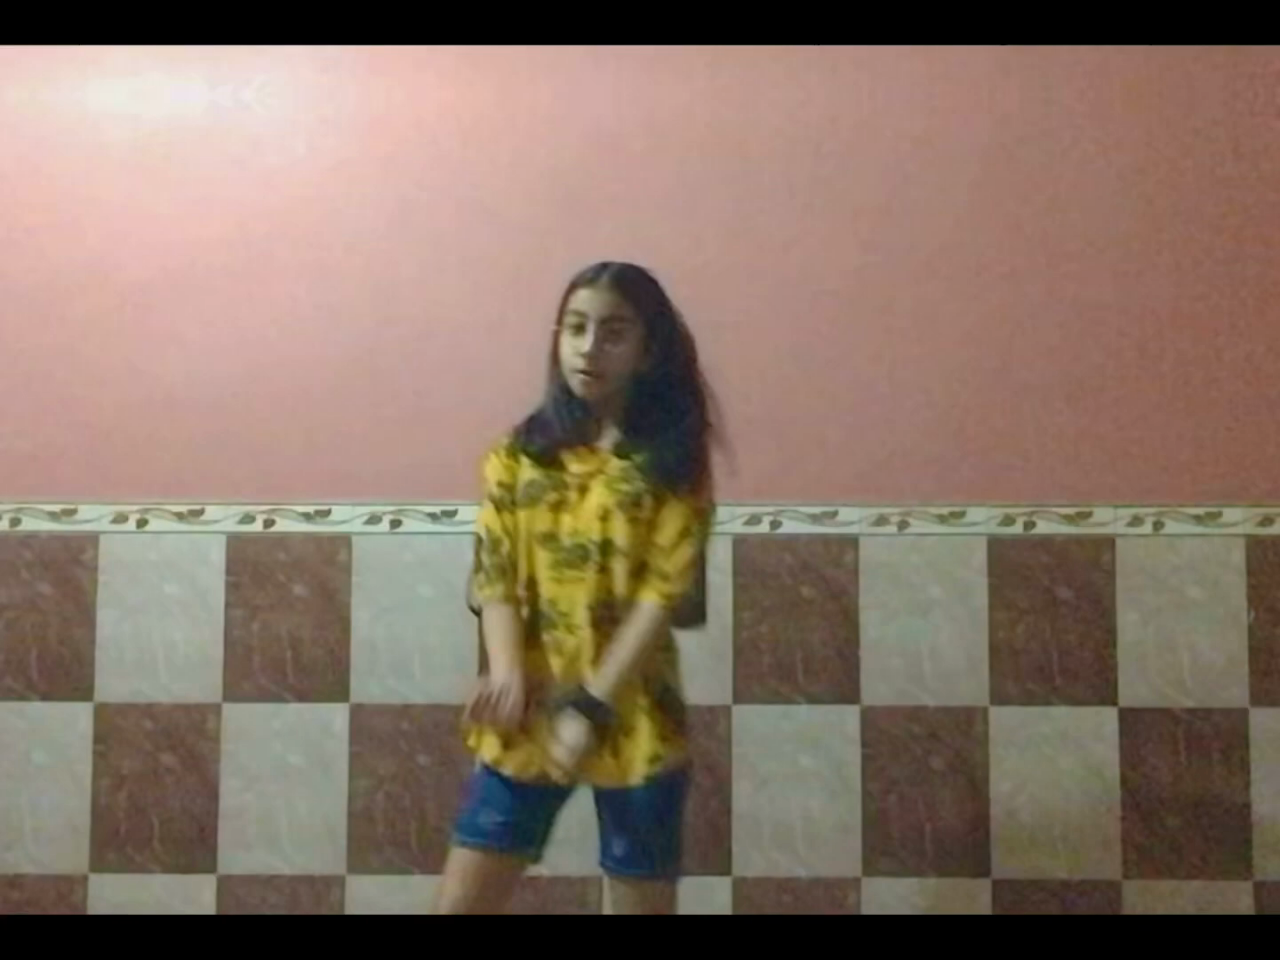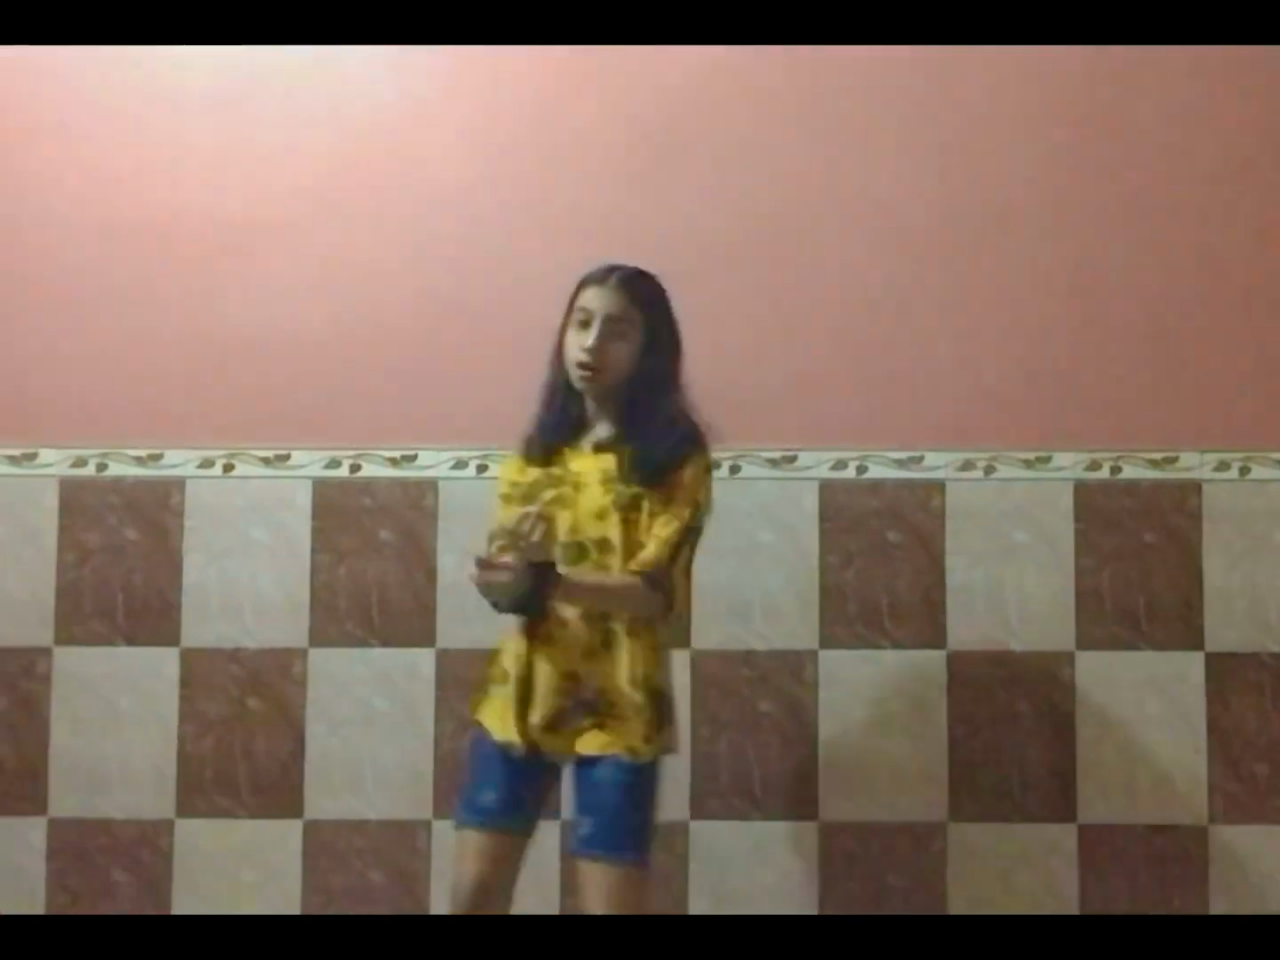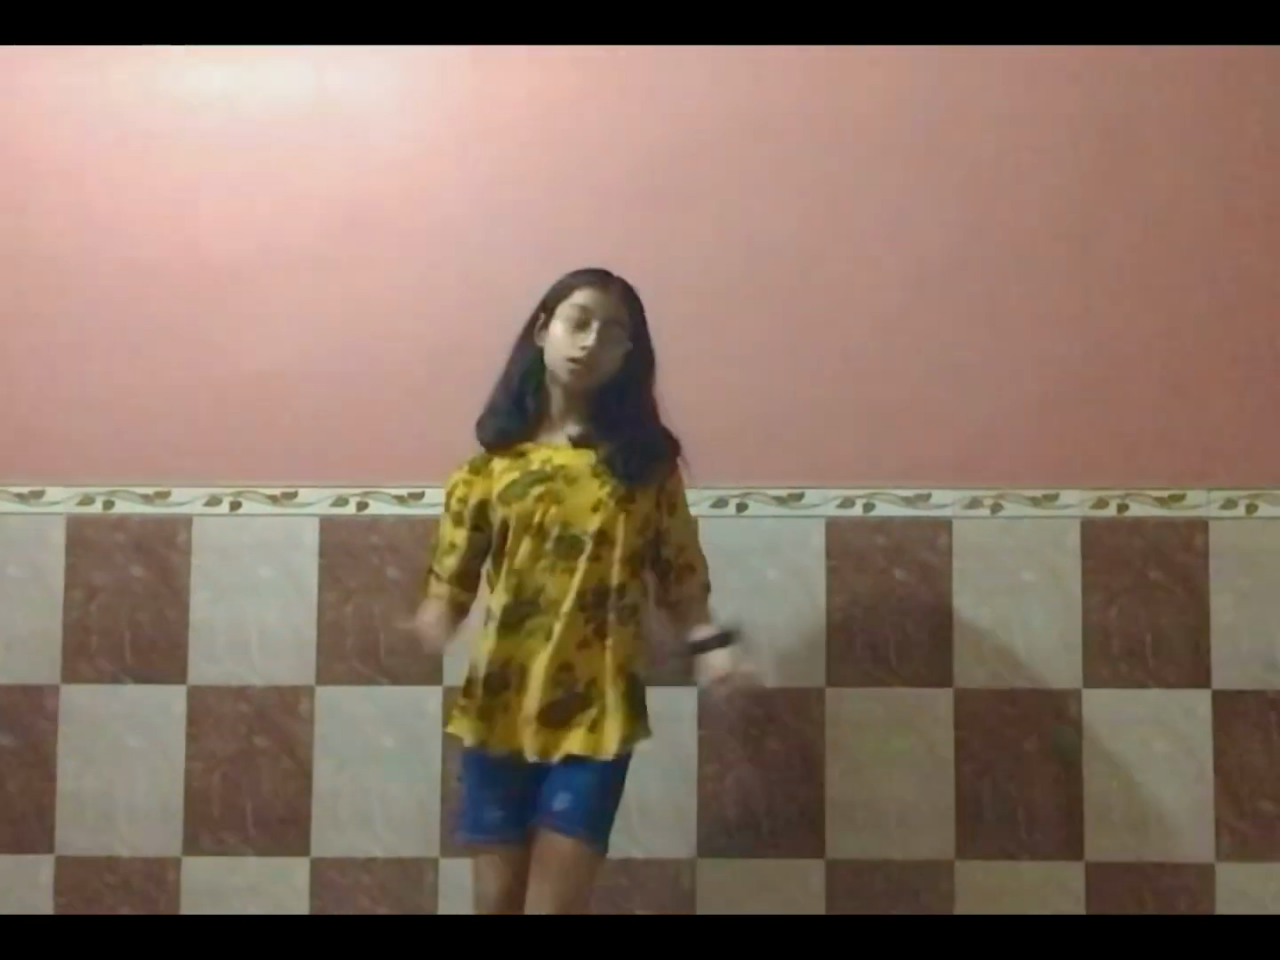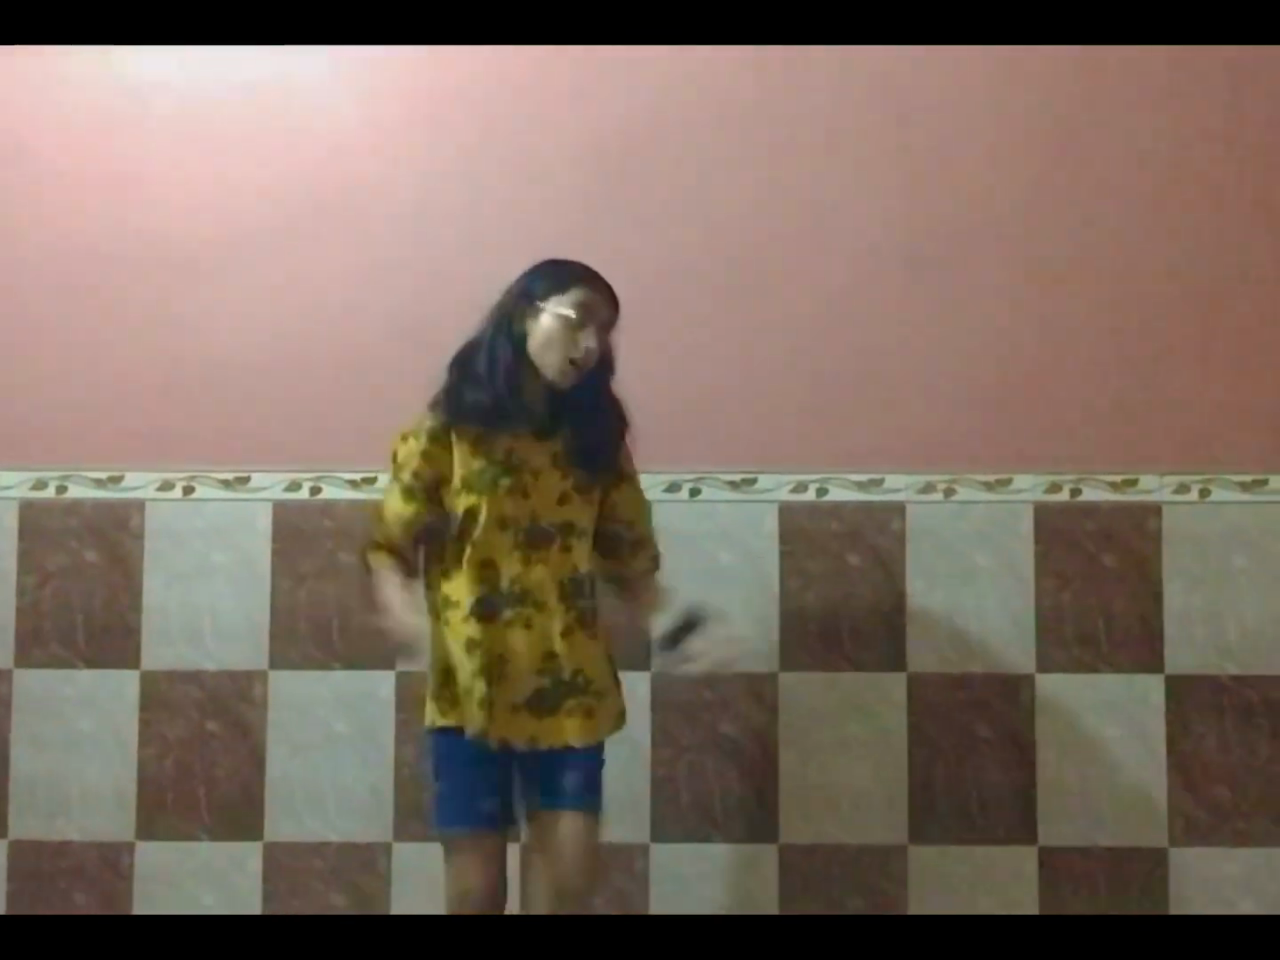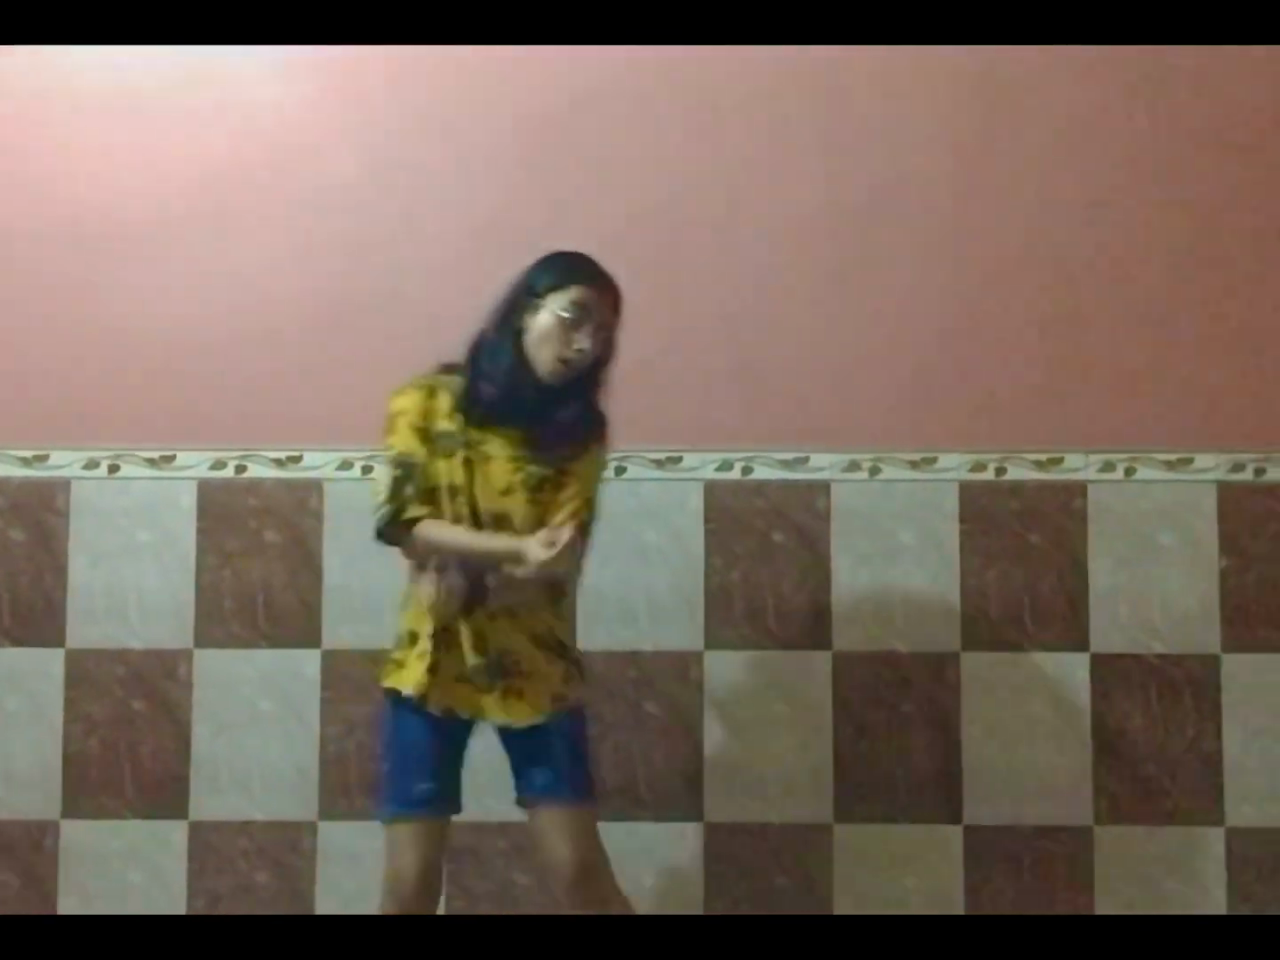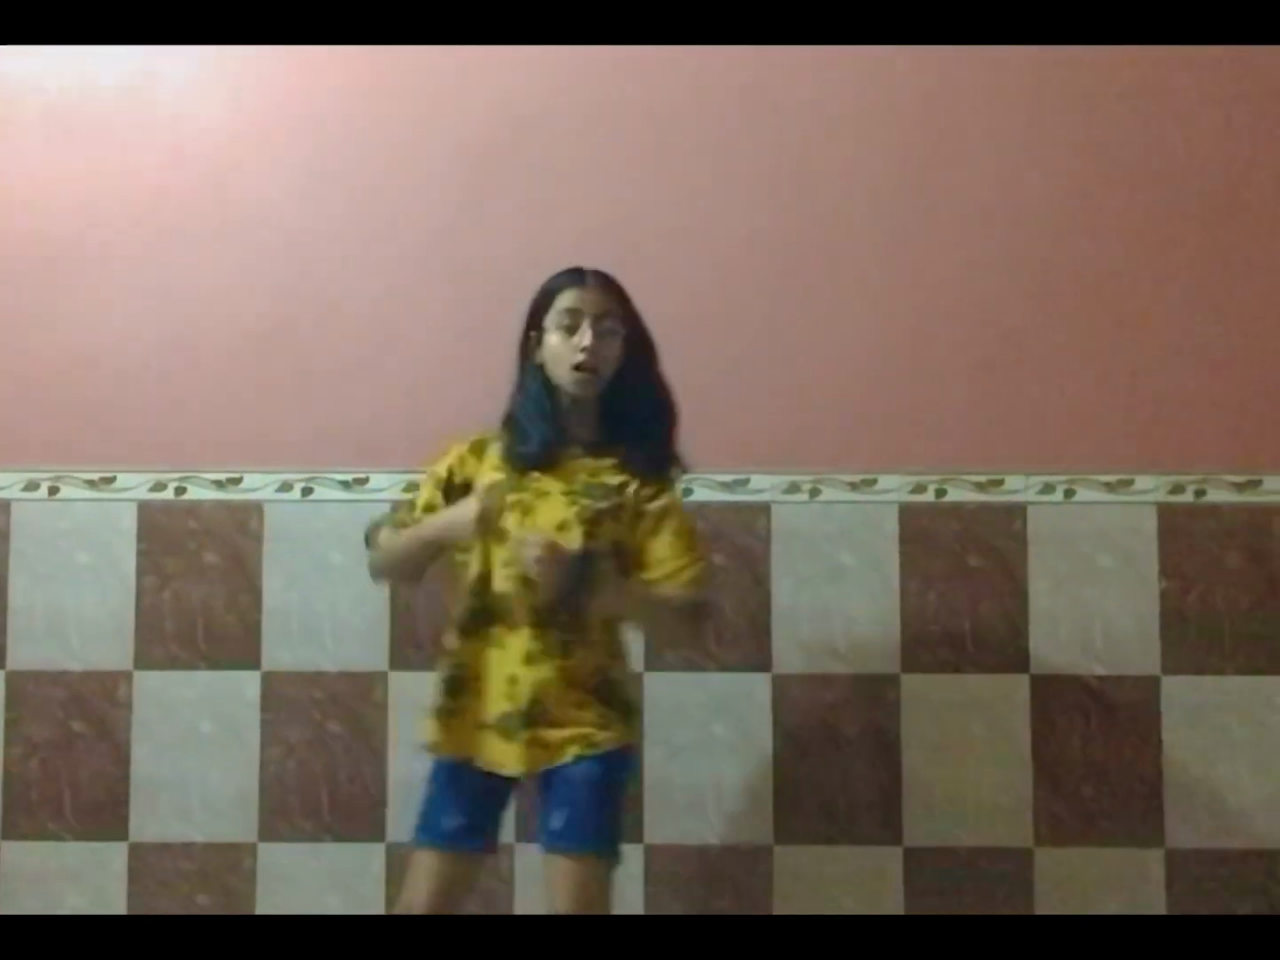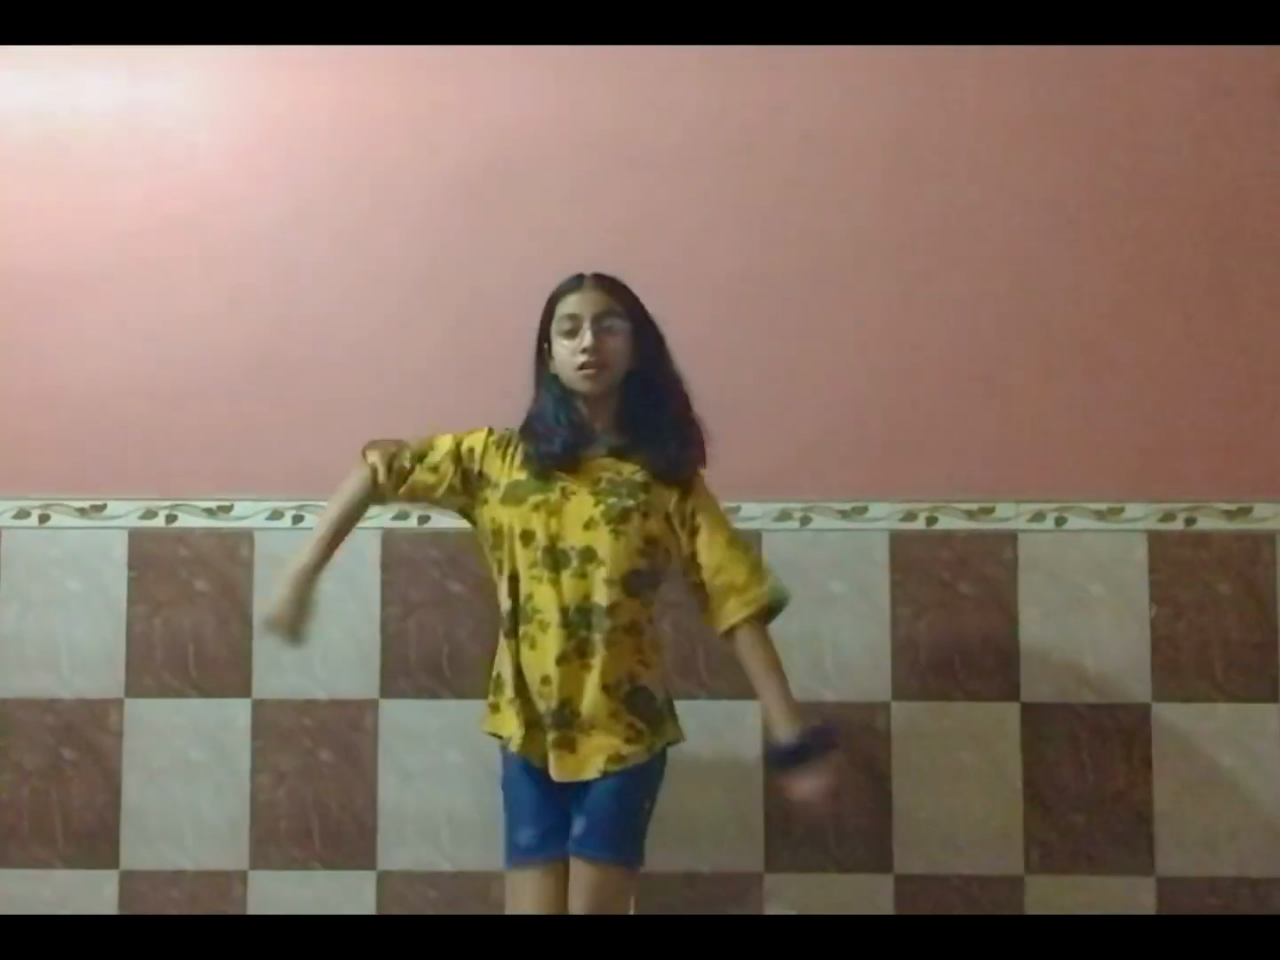
dt=0.3s
person 1, frame 1
left shoulder: (676, 464)
right shoulder: (516, 457)
left elbow: (665, 596)
right elbow: (491, 581)
left wrist: (592, 707)
right wrist: (504, 672)
left hip: (632, 720)
right hip: (525, 719)
left knee: (642, 919)
right knee: (459, 911)
person 1, frame 2
left shoulder: (675, 457)
right shoulder: (534, 455)
left elbow: (652, 593)
right elbow: (501, 577)
left wrist: (545, 581)
right wrist: (516, 568)
left hip: (620, 706)
right hip: (521, 697)
left knee: (612, 912)
right knee: (473, 895)
person 1, frame 3
left shoulder: (643, 457)
right shoulder: (492, 460)
left elbow: (677, 579)
right elbow: (451, 577)
left wrist: (709, 639)
right wrist: (435, 616)
left hip: (596, 707)
right hip: (500, 703)
left knee: (557, 902)
right knee: (497, 901)
person 1, frame 4
left shoulder: (596, 443)
right shoulder: (442, 436)
left elbow: (630, 559)
right elbow: (389, 550)
right wrist: (405, 608)
left hip: (570, 693)
right hip: (469, 691)
left knee: (567, 886)
right knee: (475, 897)
person 1, frame 5
left shoulder: (574, 438)
right shoulder: (427, 405)
left elbow: (545, 582)
right elbow: (413, 530)
left wrist: (474, 581)
right wrist: (516, 548)
left hip: (535, 671)
right hip: (433, 665)
left knee: (580, 868)
right knee: (410, 880)
person 1, frame 6
left shoulder: (641, 479)
right shoulder: (478, 459)
left elbow: (682, 614)
right elbow: (385, 559)
left wrist: (578, 580)
right wrist: (449, 524)
left hip: (586, 724)
right hip: (478, 715)
left knee: (578, 916)
right knee: (421, 906)
person 1, frame 7
left shoulder: (668, 475)
right shoulder: (500, 459)
left elbow: (741, 602)
right elbow: (377, 469)
left wrist: (793, 742)
right wrist: (303, 572)
left hip: (624, 730)
right hip: (534, 726)
left knee: (598, 912)
right knee: (535, 913)
